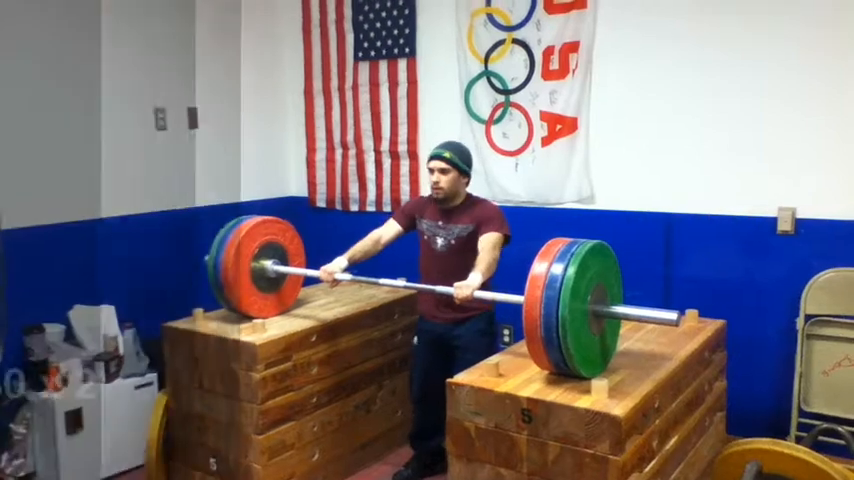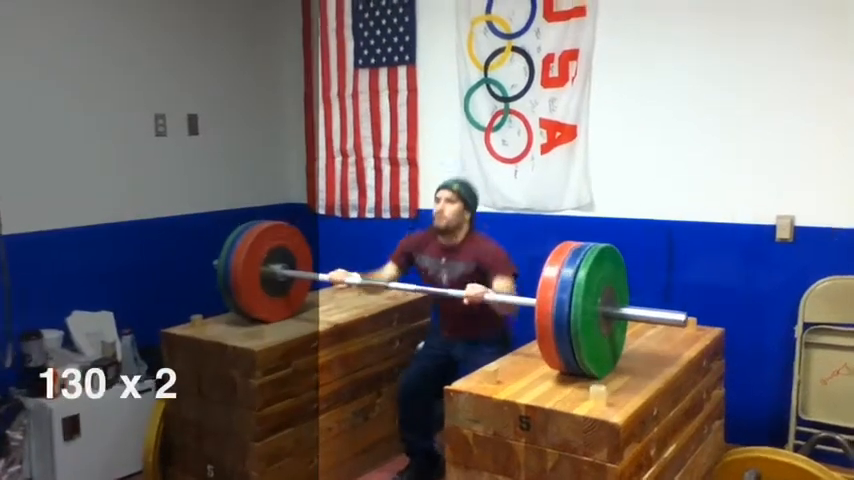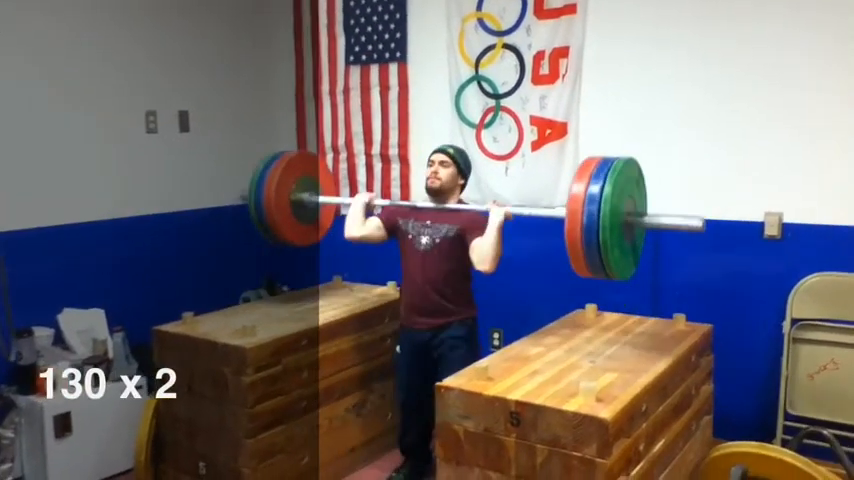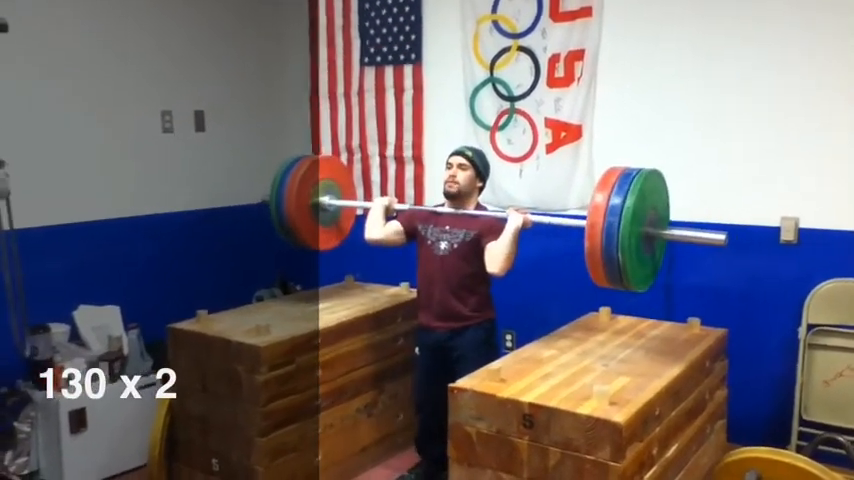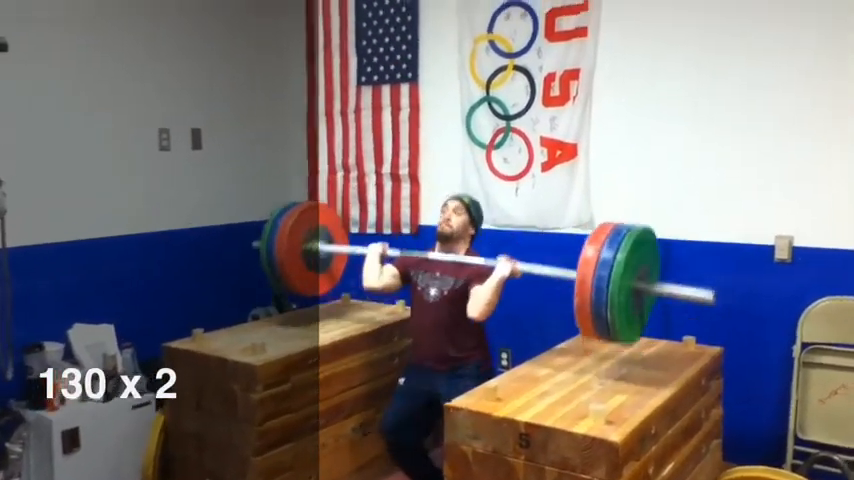
dt=1s
person 1, frame 1
left shoulder: (485, 213)
right shoulder: (419, 207)
left elbow: (489, 251)
right elbow: (381, 236)
left wrist: (474, 281)
right wrist: (343, 261)
left hip: (472, 322)
right hip: (431, 319)
right knee: (424, 391)
person 1, frame 2
left shoulder: (486, 251)
right shoulder: (418, 243)
left elbow: (508, 303)
right elbow: (384, 277)
left wrist: (485, 295)
right wrist: (352, 277)
left hip: (484, 343)
right hip: (444, 336)
right knee: (410, 391)
person 1, frame 3
left shoulder: (470, 219)
right shoulder: (402, 214)
left elbow: (485, 263)
right elbow: (354, 233)
left wrist: (496, 220)
right wrist: (360, 203)
left hip: (455, 330)
right hip: (412, 328)
right knee: (411, 403)
person 1, frame 4
left shoulder: (488, 223)
right shoulder: (422, 217)
left elbow: (496, 266)
right elbow: (375, 235)
left wrist: (514, 226)
right wrist: (380, 206)
left hip: (472, 332)
right hip: (429, 330)
right knee: (428, 404)
person 1, frame 5
left shoulder: (477, 270)
right shoulder: (414, 263)
left elbow: (477, 313)
right elbow: (373, 284)
left wrist: (500, 275)
right wrist: (375, 254)
left hip: (466, 372)
right hip: (422, 368)
right knee: (395, 429)
